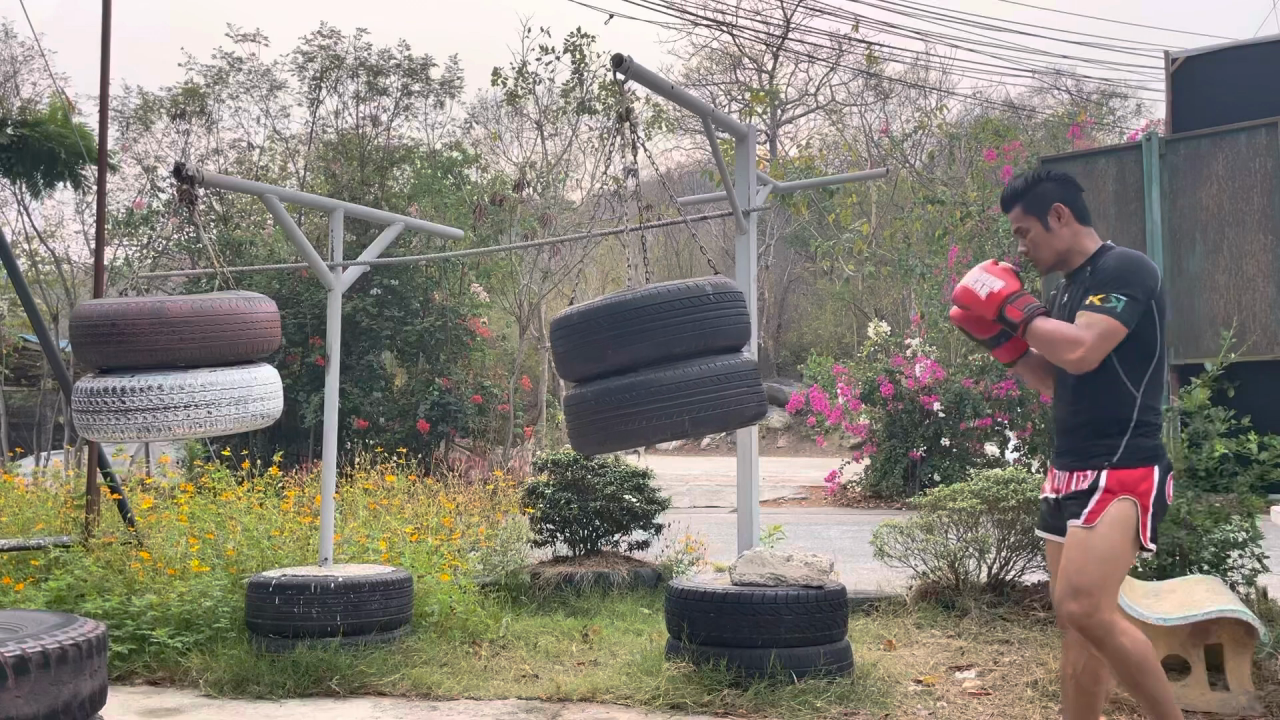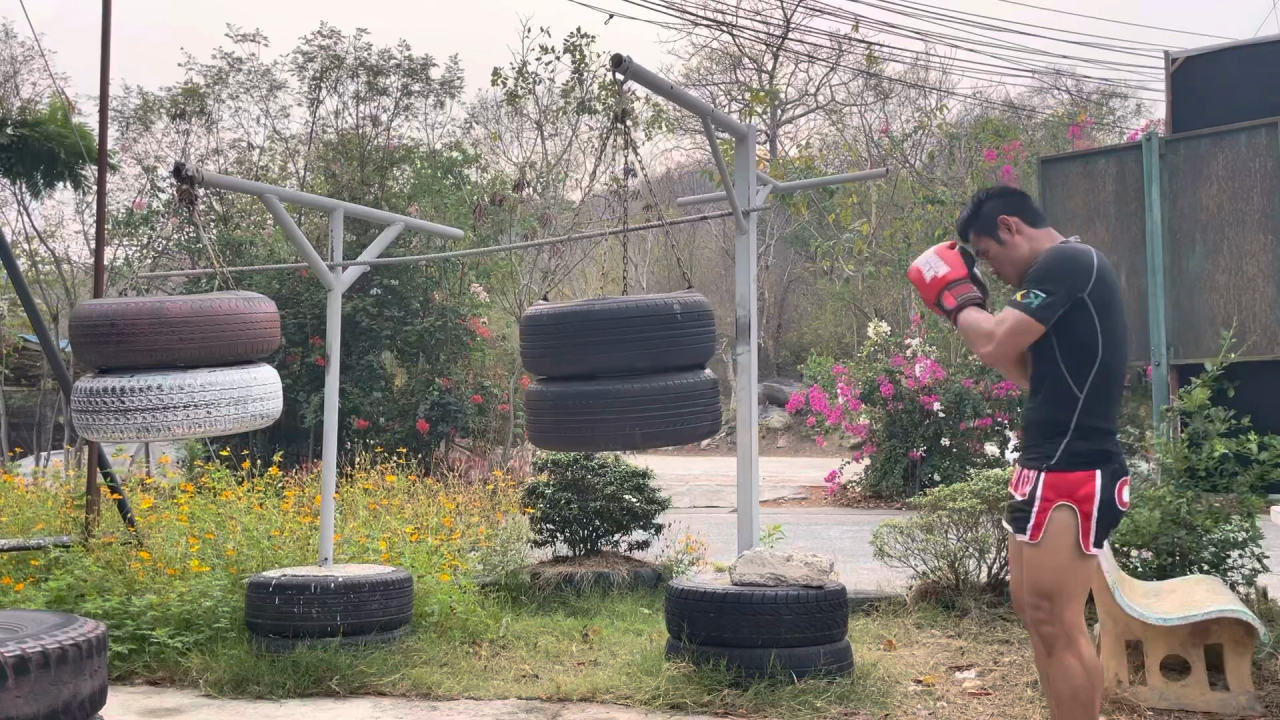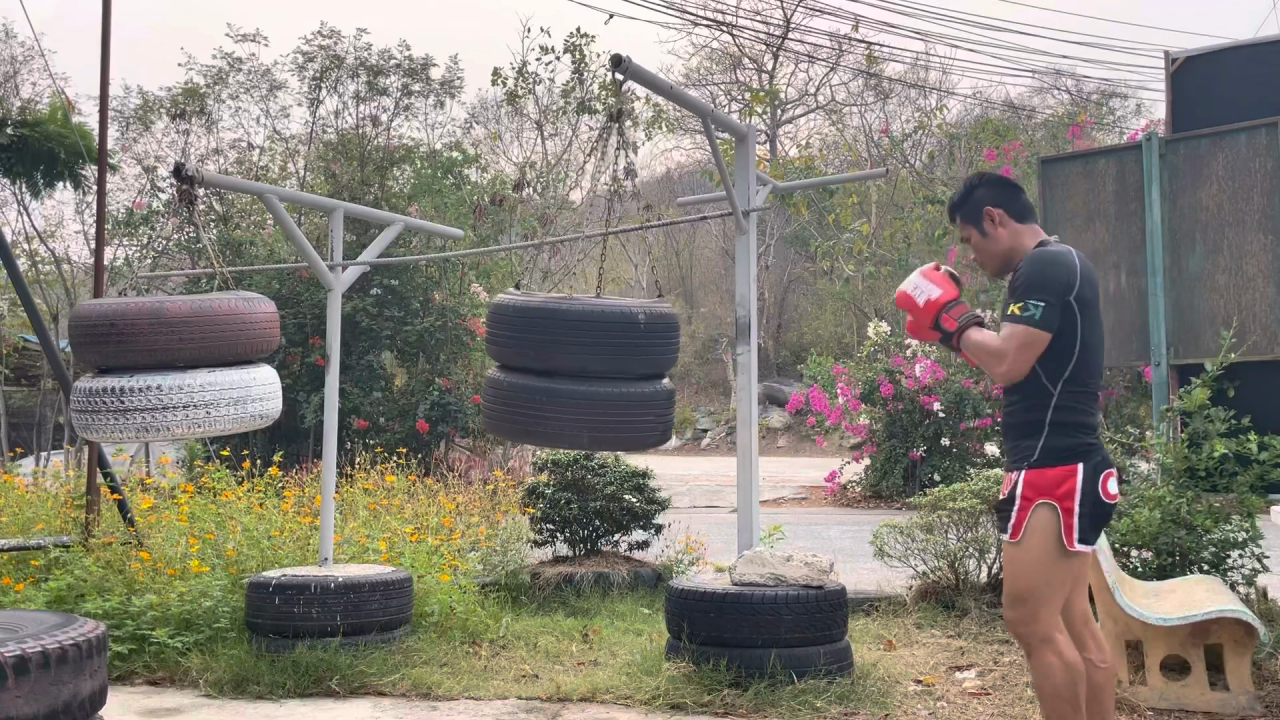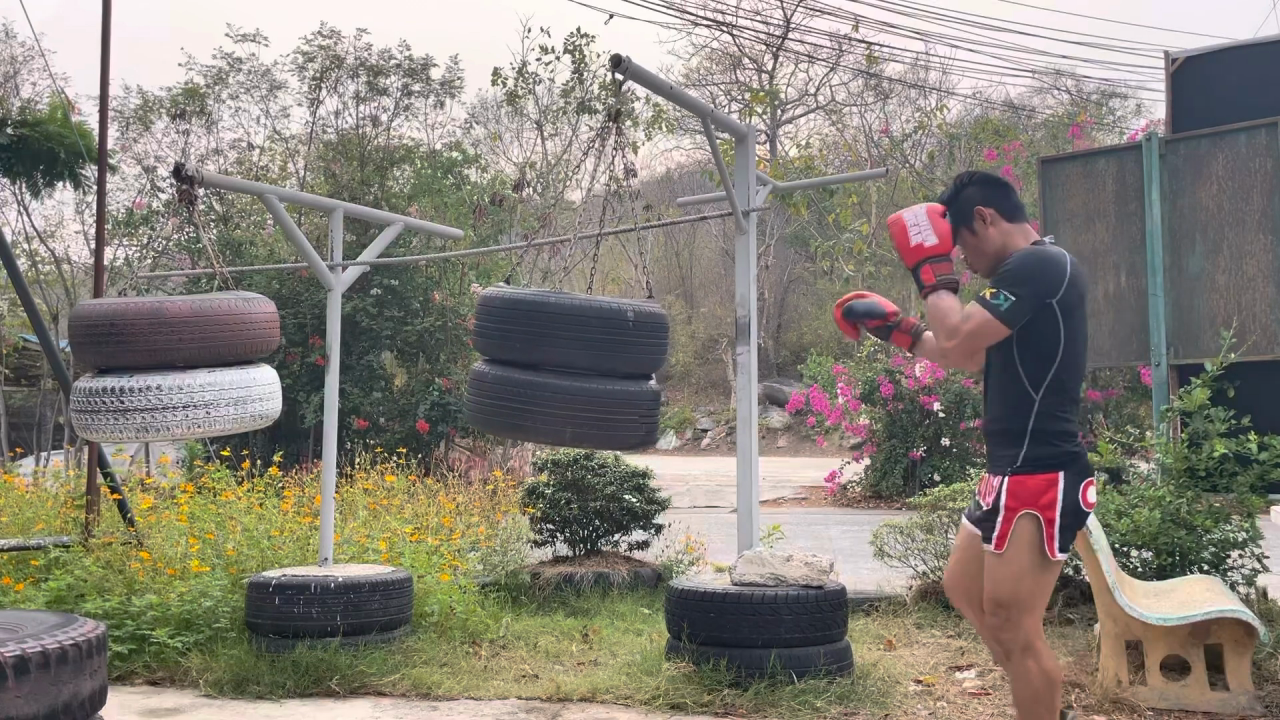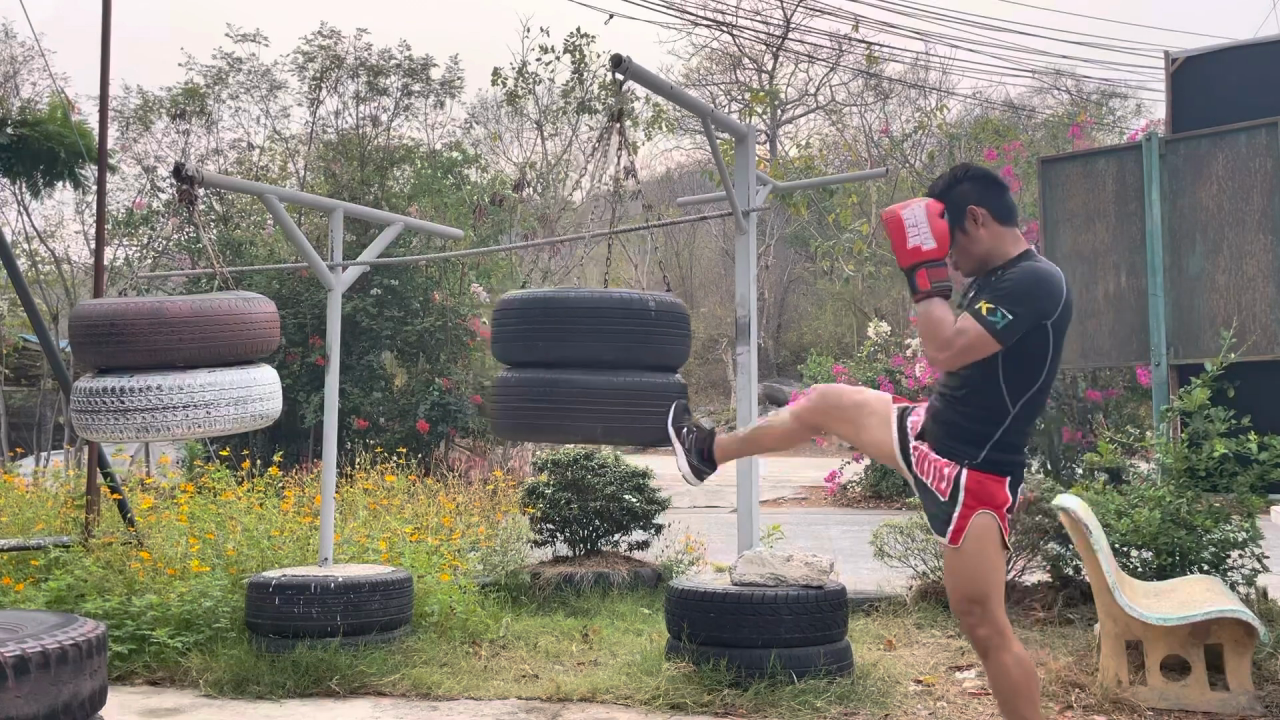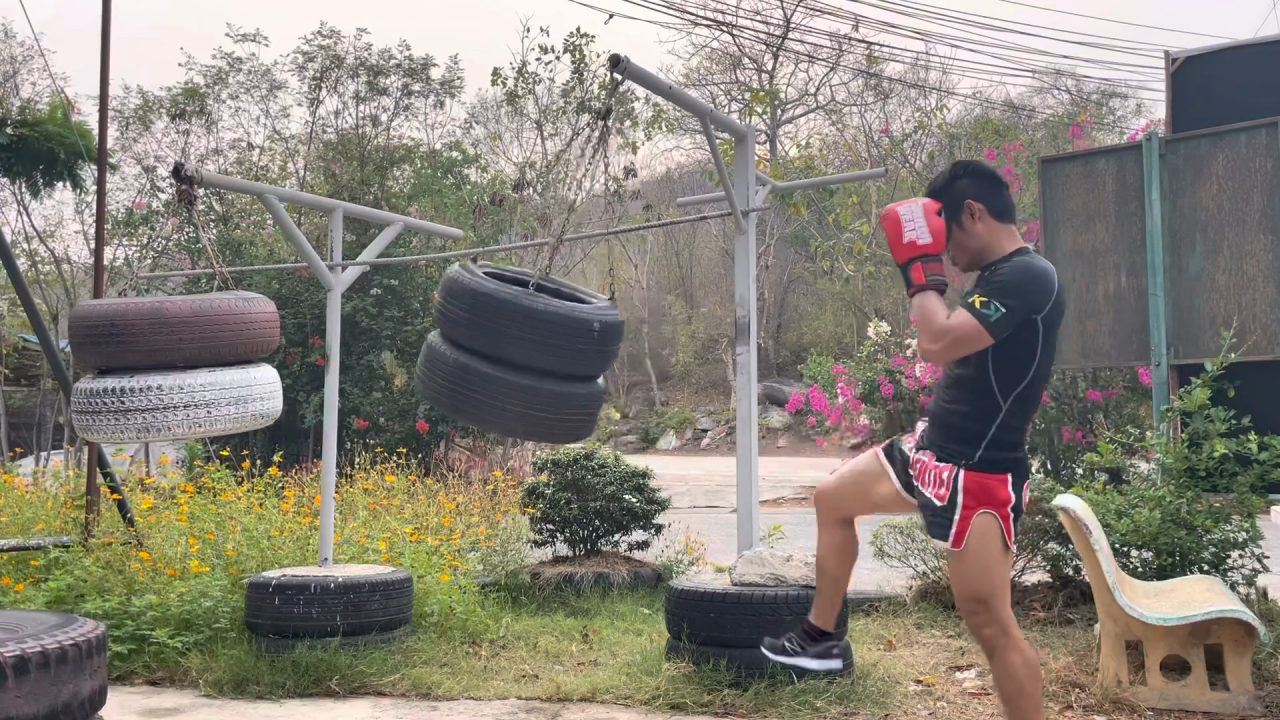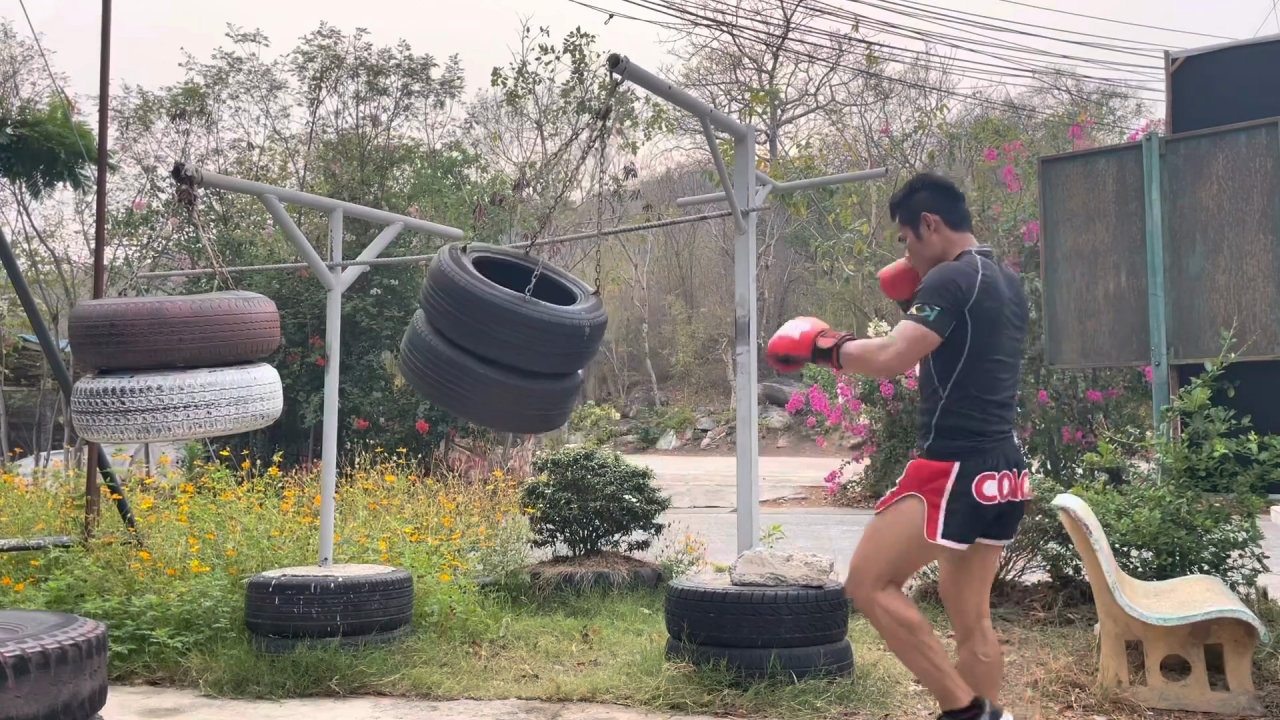
dt=0.3s
person 1, frame 1
left shoulder: (1126, 270)
right shoulder: (1067, 286)
left elbow: (1079, 350)
left wrist: (1013, 309)
right wrist: (1005, 340)
left hip: (1121, 475)
right hip: (1069, 474)
left knee: (1084, 611)
right knee: (1076, 615)
person 1, frame 2
left shoulder: (1067, 263)
right shoulder: (1058, 273)
left elbow: (991, 343)
right elbow: (1028, 369)
left wrist: (954, 290)
right wrist: (974, 302)
left hip: (1075, 474)
right hip: (1053, 467)
left knee: (1057, 625)
right knee: (1036, 612)
person 1, frame 3
left shoulder: (1048, 267)
right shoulder: (1048, 270)
left elbow: (1007, 363)
right elbow: (1019, 368)
left wrist: (949, 314)
right wrist: (956, 323)
left hip: (1055, 473)
right hip: (1051, 470)
left knee: (1031, 622)
right knee: (1071, 622)
person 1, frame 4
left shoulder: (1038, 266)
right shoulder: (1030, 270)
left elbow: (956, 344)
right elbow: (968, 355)
left wrist: (929, 267)
right wrist: (894, 323)
left hip: (1037, 478)
right hip: (1013, 470)
left knee: (1011, 629)
right knee: (963, 588)
person 1, frame 5
left shoulder: (1038, 285)
right shoulder: (994, 277)
left elbow: (946, 351)
left wrist: (923, 269)
left hip: (976, 473)
right hip: (929, 433)
left knee: (984, 626)
right knee: (820, 404)
right ankle: (709, 453)
person 1, frame 6
left shoulder: (1032, 278)
right shoulder: (998, 275)
left elbow: (940, 344)
left wrist: (920, 267)
left hip: (979, 477)
right hip: (932, 450)
left knee: (990, 624)
right knee: (832, 496)
right ankle: (818, 637)
person 1, frame 7
left shoulder: (953, 278)
right shoulder: (1005, 282)
left elbow: (890, 357)
left wrist: (826, 346)
right wrist: (918, 302)
left hip: (951, 470)
right hip: (998, 473)
left knee: (867, 586)
right knee: (970, 618)
